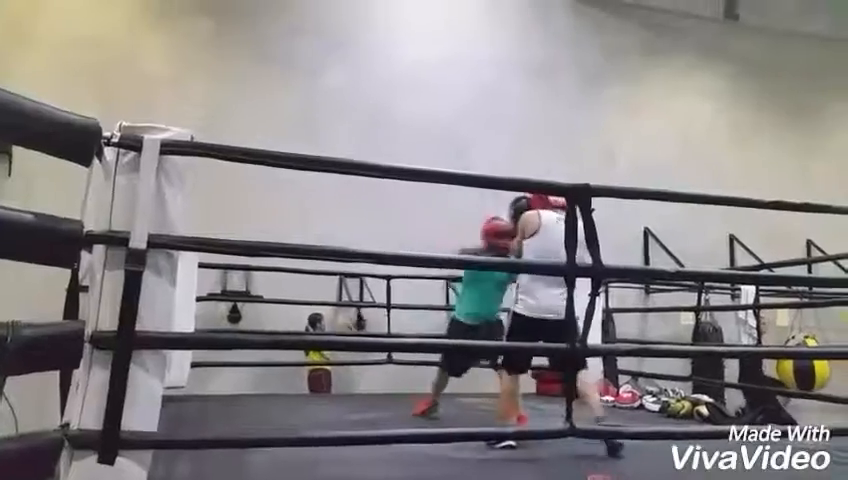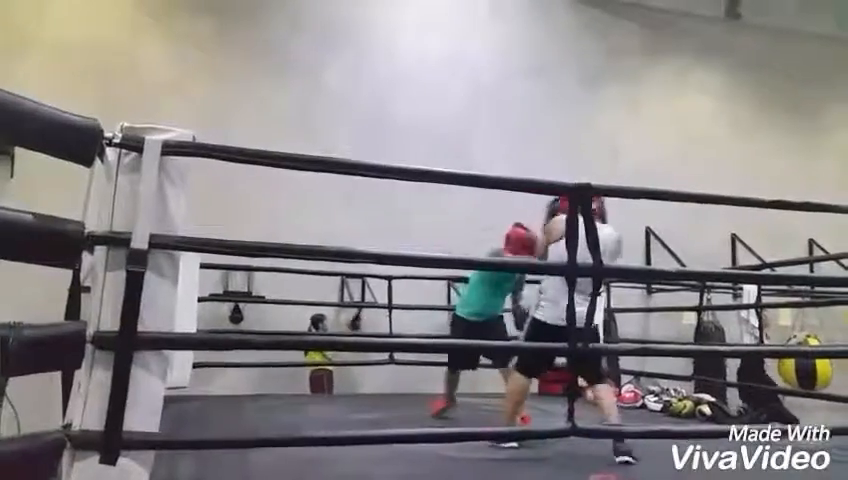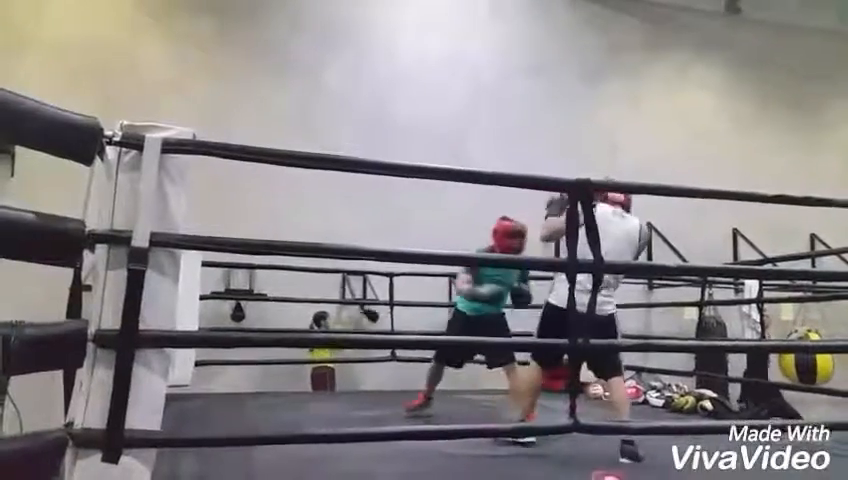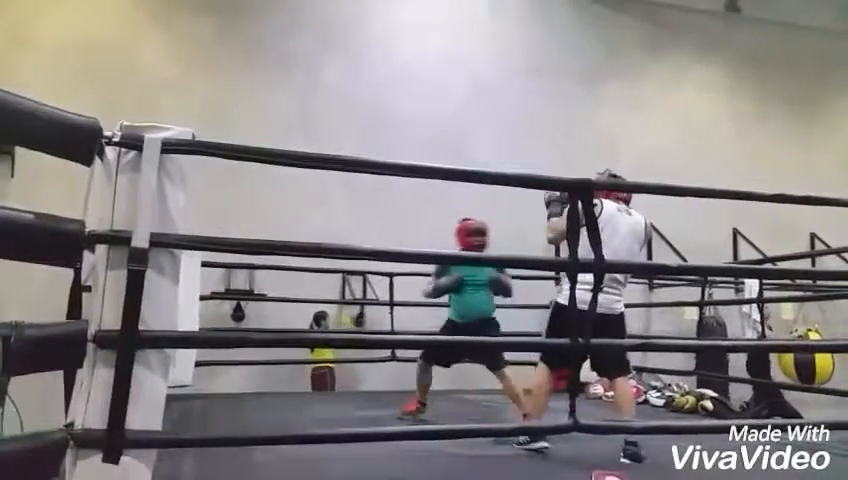
dt=0.2s
person 1, frame 1
left shoulder: (530, 218)
right shoulder: (581, 227)
left elbow: (517, 252)
left wrist: (517, 221)
left hip: (528, 310)
right hip: (563, 313)
left knee: (511, 370)
right knee: (578, 372)
person 1, frame 2
left shoulder: (559, 223)
right shoulder: (612, 236)
left elbow: (541, 254)
left hip: (548, 316)
right hip: (583, 320)
left knee: (522, 371)
right knee: (599, 381)
right ankle: (619, 441)
person 1, frame 3
right shoulder: (639, 228)
left elbow: (547, 234)
left wrist: (554, 212)
left hip: (564, 302)
right hip: (602, 309)
left knee: (539, 362)
right knee: (613, 375)
right ankle: (627, 441)
person 1, frame 4
left shoulder: (589, 207)
right shoulder: (642, 224)
left elbow: (554, 235)
left wrist: (555, 209)
left hip: (572, 301)
right hip: (610, 307)
left knee: (548, 364)
right knee: (619, 374)
left ankle: (534, 431)
right ankle: (630, 442)
person 2, frame 1
right shoulder: (475, 255)
left hip: (490, 323)
right hip: (462, 322)
right knee: (447, 367)
left ankle: (515, 410)
right ankle: (432, 402)
person 2, frame 2
left shoulder: (518, 273)
right shoulder: (498, 257)
left elbow: (516, 296)
left wrist: (519, 310)
left hip: (492, 320)
right hip: (465, 318)
left knee: (507, 365)
right knee: (455, 365)
left ankle: (518, 411)
right ankle: (447, 400)
person 2, frame 3
left shoulder: (518, 266)
left elbow: (523, 297)
right elbow: (461, 286)
left wrist: (522, 292)
right wrist: (481, 292)
left hip: (494, 319)
right hip: (466, 315)
left knee: (509, 364)
right knee: (441, 359)
right ankle: (426, 397)
person 2, frame 4
right shoulder: (449, 263)
left elbow: (508, 291)
right elbow: (429, 292)
left wrist: (501, 282)
right wrist: (442, 286)
left hip: (485, 324)
right hip: (457, 323)
left knee: (500, 370)
right knee: (426, 360)
left ankle: (526, 413)
right ankle: (420, 403)
